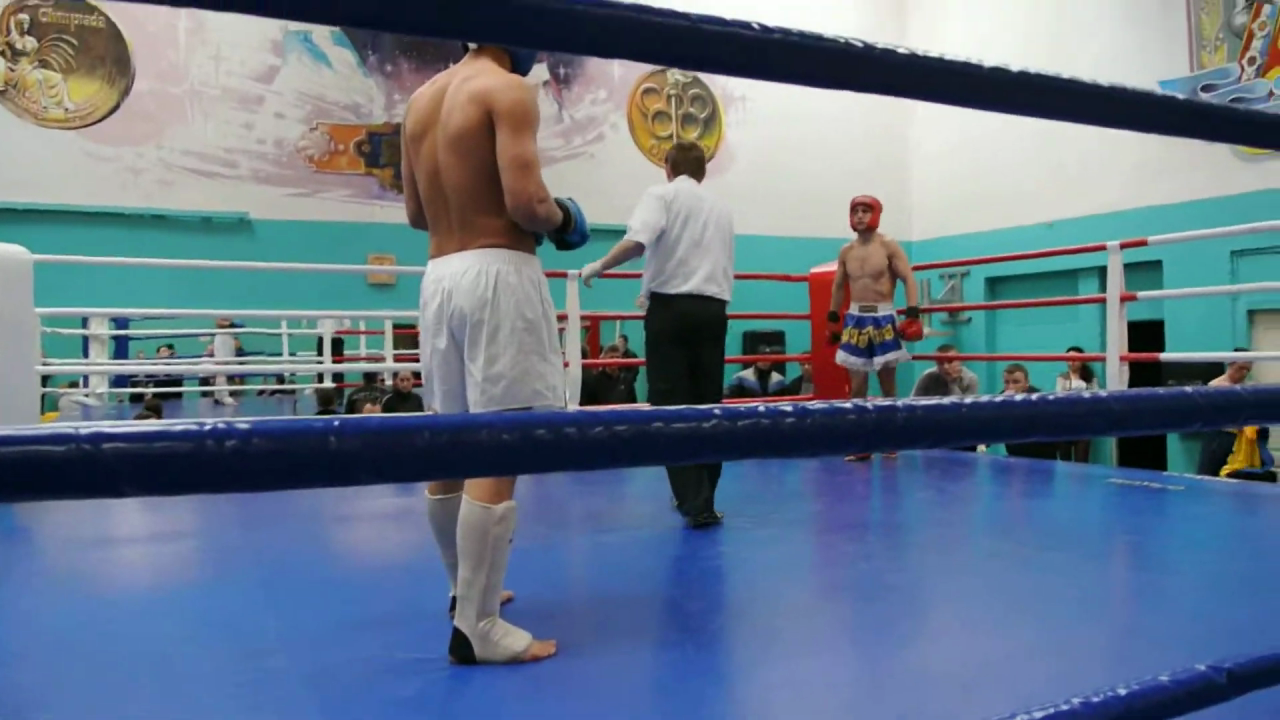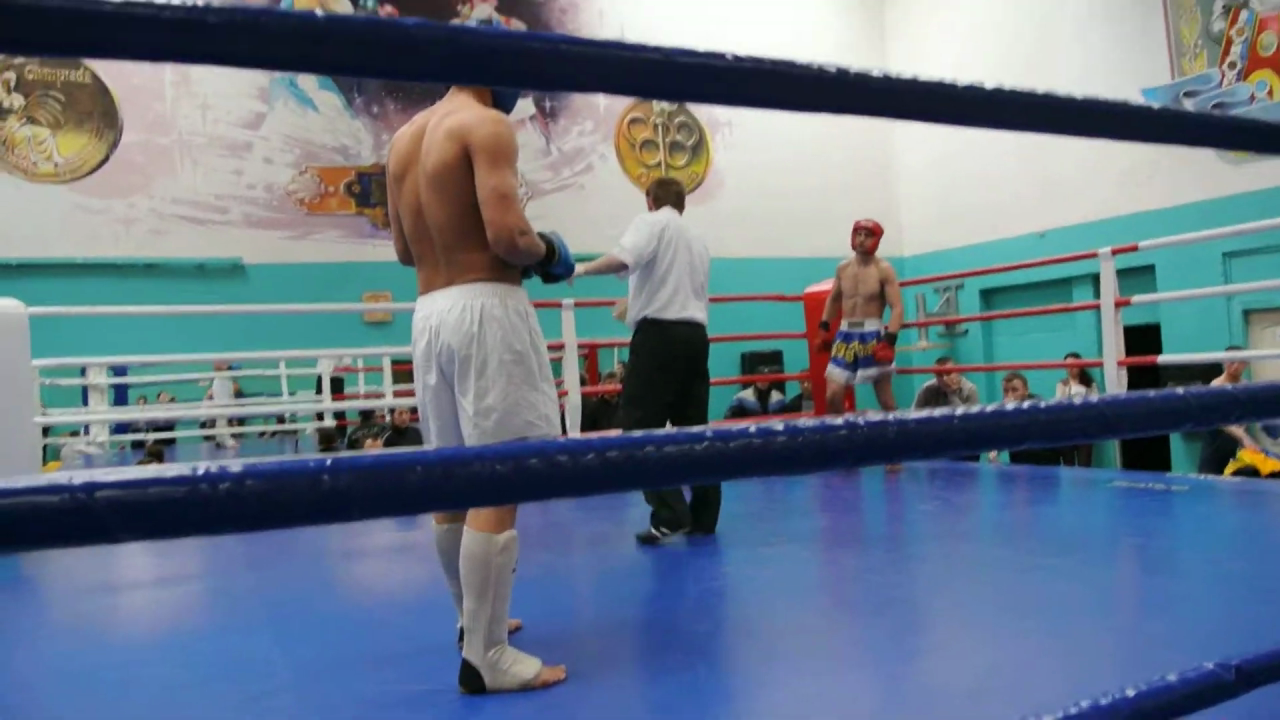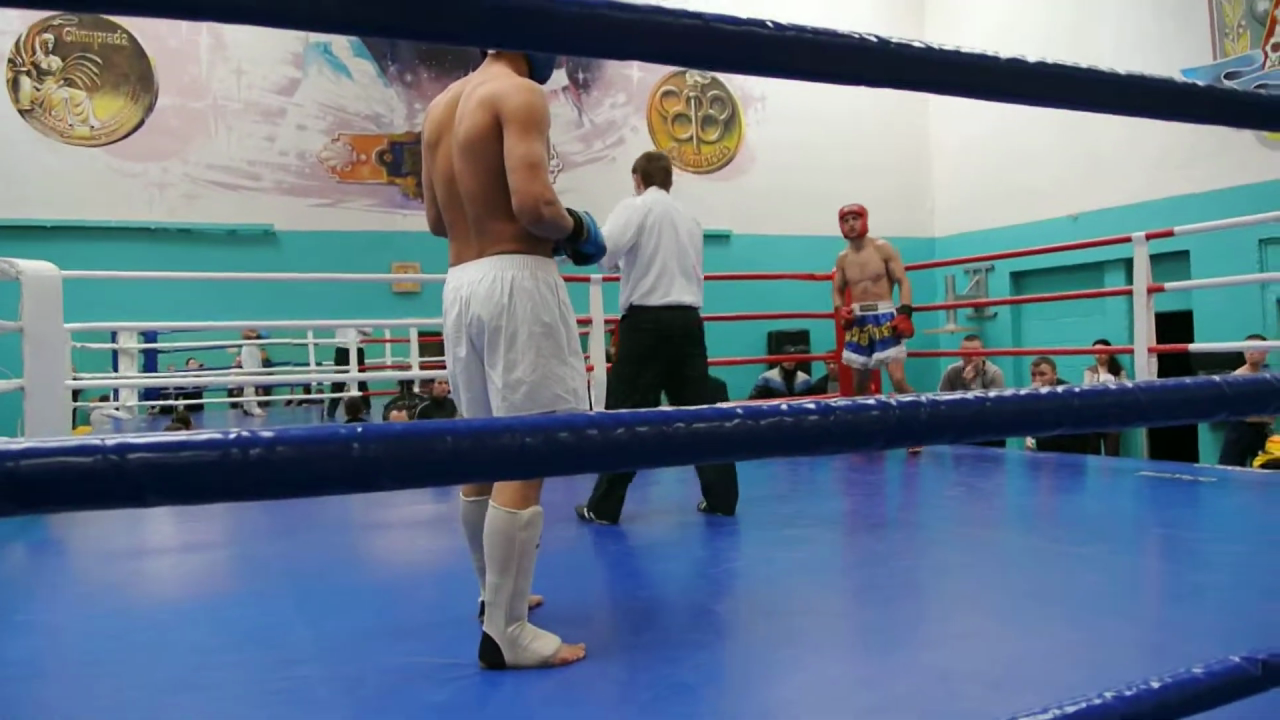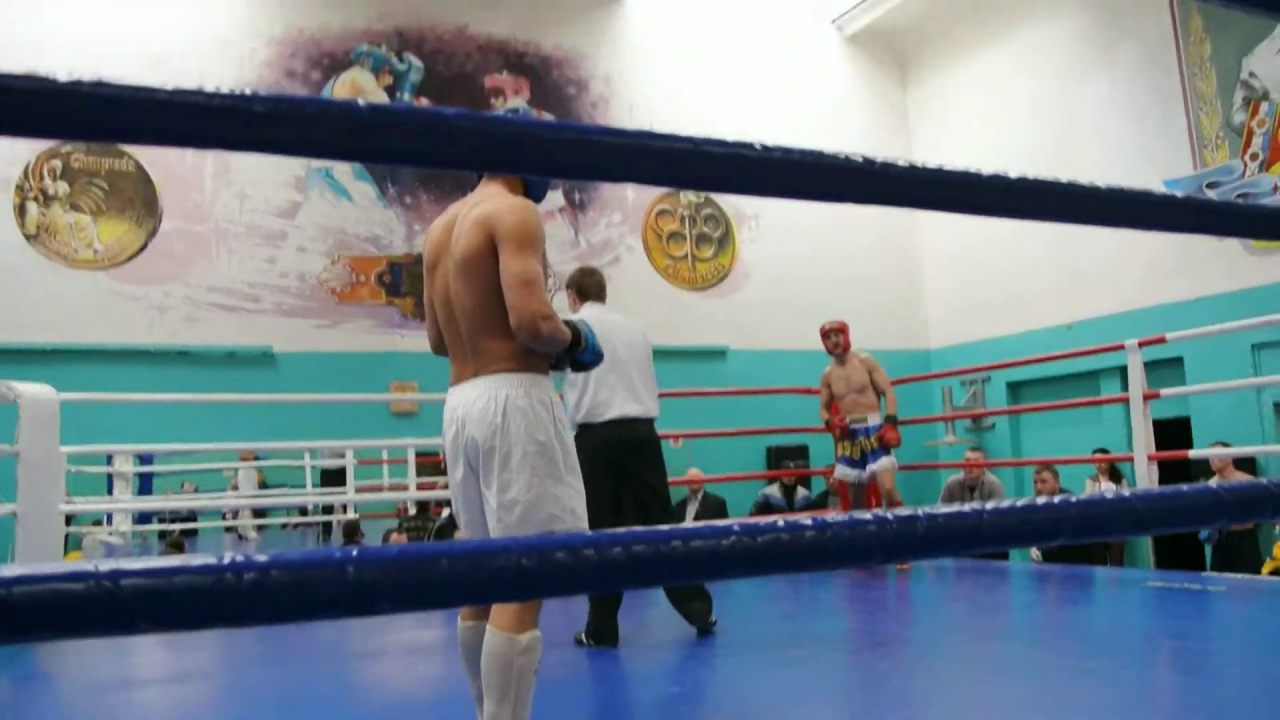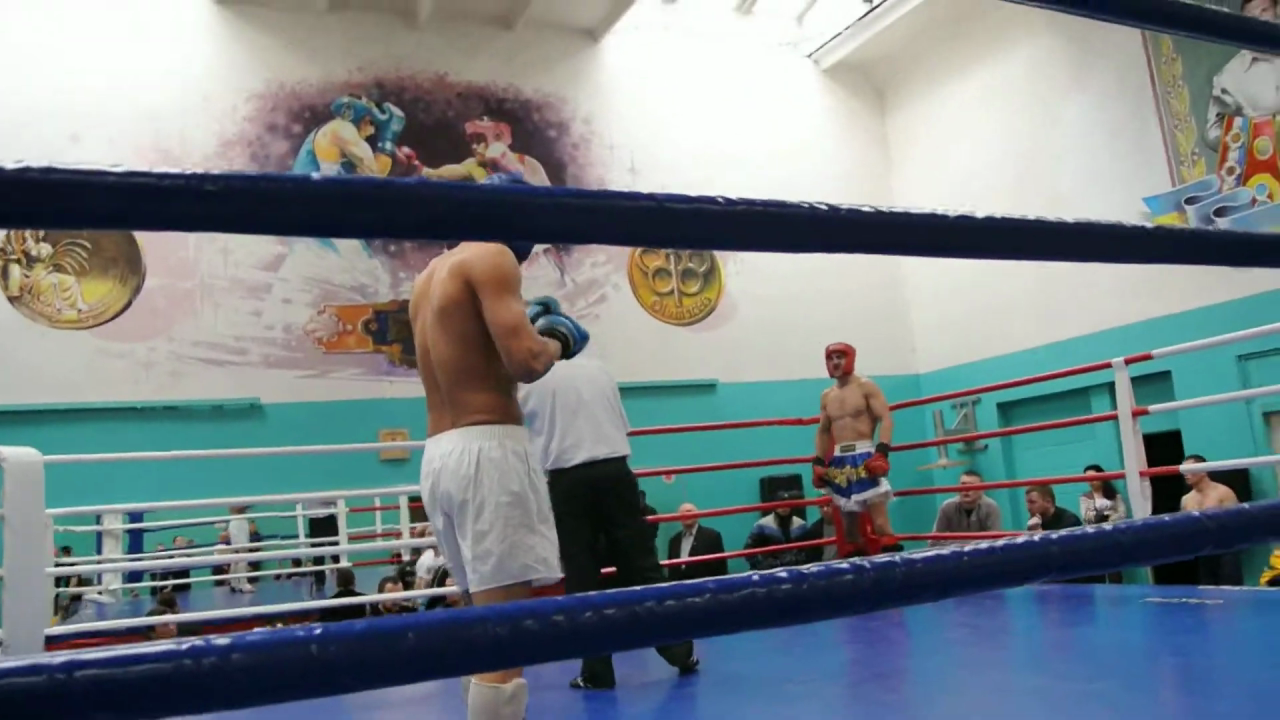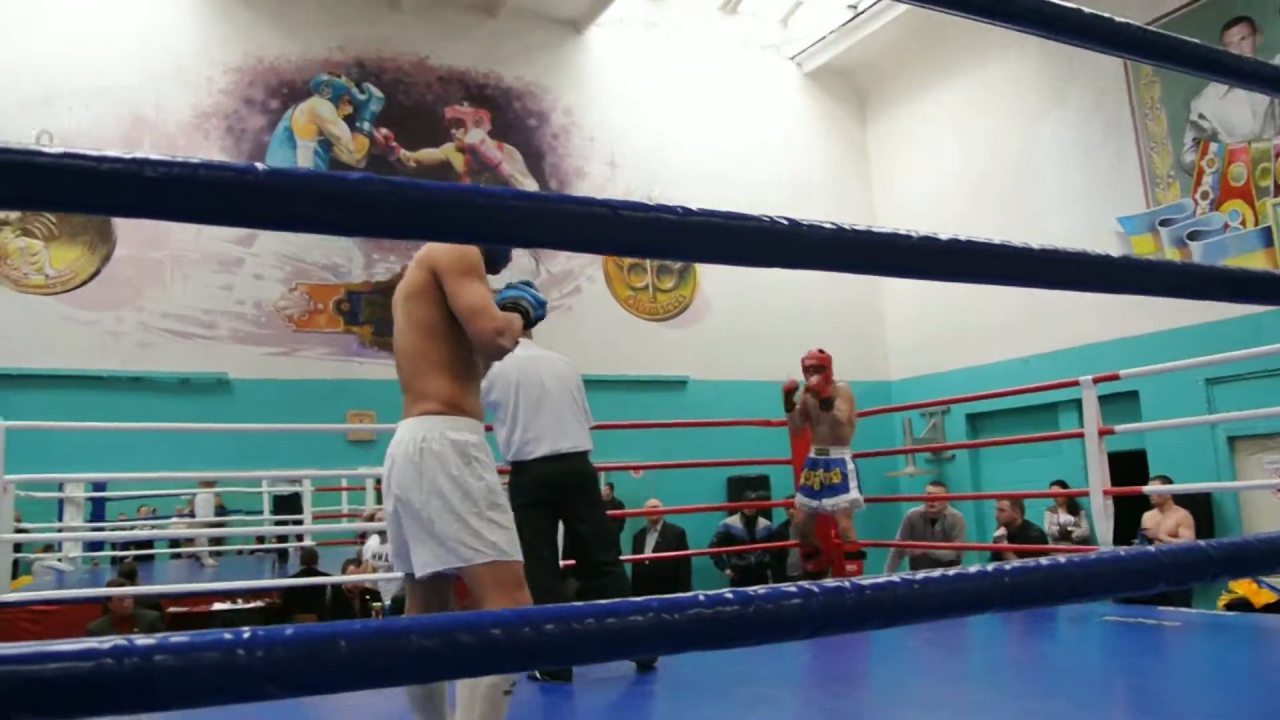
dt=0.4s
person 1, frame 1
left shoulder: (421, 98)
right shoulder: (508, 90)
right elbow: (526, 201)
right wrist: (565, 221)
left hip: (440, 278)
right hip: (498, 276)
left ankle: (466, 591)
right ankle: (477, 628)
person 1, frame 2
left shoulder: (405, 138)
right shoulder: (488, 125)
right elbow: (507, 235)
right wrist: (548, 256)
left hip: (431, 315)
right hip: (486, 311)
left ankle: (475, 623)
right ankle: (485, 659)
person 1, frame 3
left shoulder: (440, 106)
right shoulder: (520, 94)
right elbow: (535, 203)
right wrist: (575, 228)
left hip: (462, 283)
right hip: (516, 281)
left ankle: (497, 595)
right ankle: (504, 633)
person 1, frame 4
left shoulder: (440, 227)
right shoulder: (515, 212)
right elbow: (532, 319)
right wrist: (572, 339)
left hip: (461, 404)
right hip: (514, 401)
person 1, frame 5
left shoulder: (430, 275)
right shoulder: (490, 257)
right elbow: (525, 362)
left wrist: (527, 328)
right wrist: (557, 338)
left hip: (441, 456)
right hip: (490, 450)
person 1, frame 6
left shoulder: (421, 273)
right shoulder: (454, 252)
right elbow: (492, 338)
left wrist: (503, 317)
right wrist: (521, 315)
left hip: (413, 443)
right hip: (444, 443)
left knee: (427, 613)
right knee: (508, 608)
person 2, frame 1
left shoulder: (662, 195)
right shoulder: (721, 209)
left elbow: (637, 241)
left wrist: (598, 266)
left hip: (671, 309)
right hip: (712, 310)
left knee: (671, 404)
right knee: (706, 403)
left ankle: (697, 501)
right ankle: (701, 497)
person 2, frame 2
left shoulder: (650, 222)
right shoulder: (698, 239)
left elbow: (624, 259)
left wrist: (584, 268)
left hip: (659, 334)
right hip: (695, 334)
left knee: (641, 424)
right knee: (693, 426)
left ankle: (669, 514)
right ankle: (702, 515)
person 2, frame 3
left shoulder: (634, 208)
right shoulder: (690, 218)
left hip: (646, 320)
right hip: (688, 319)
left knee: (625, 412)
right knee: (698, 408)
left ankle: (604, 505)
right ankle: (722, 495)
person 2, frame 4
right shoulder: (635, 329)
left hip: (596, 437)
right hip: (642, 432)
left knee: (598, 532)
right knee: (661, 523)
left ankle: (602, 628)
right ankle: (699, 610)
person 2, frame 5
left shoulder: (529, 382)
right shoulder: (598, 370)
right elbow: (622, 425)
left hip: (569, 484)
right hip: (615, 473)
left knee: (583, 579)
right knee: (641, 566)
left ankle: (598, 670)
right ankle: (679, 652)
person 2, frame 6
left shoulder: (495, 370)
right shoulder: (563, 364)
right elbow: (586, 420)
left hip: (530, 476)
right hip: (577, 467)
left knee: (544, 573)
right knee: (602, 562)
person 3, frame 1
left shoulder: (888, 246)
right shoulder: (846, 251)
left elbow: (909, 280)
right elbow: (839, 287)
left wrist: (912, 315)
right wrist: (832, 320)
left hip: (883, 319)
right hip: (854, 319)
left knee: (888, 388)
right knee: (857, 386)
person 3, frame 2
left shoulder: (884, 270)
right shoulder: (842, 268)
left elbow: (897, 307)
right elbow: (832, 299)
left wrist: (889, 339)
right wrist: (824, 327)
left hip: (872, 337)
right hip: (845, 337)
left knee: (886, 401)
right knee: (831, 397)
person 3, frame 3
left shoulder: (882, 248)
right shoulder: (842, 260)
left elbow: (903, 282)
right elbow: (837, 290)
left wrist: (904, 315)
right wrist: (840, 308)
left hip: (885, 318)
right hip: (856, 319)
left knee: (900, 384)
right knee: (863, 387)
person 3, frame 4
left shoulder: (865, 361)
right shoulder: (828, 375)
left elbow: (888, 392)
right elbow: (824, 408)
left wrist: (891, 424)
right wrist: (831, 423)
left hip: (874, 430)
right hip: (849, 435)
left knee: (887, 489)
person 3, frame 5
left shoulder: (865, 386)
right shoulder: (827, 396)
left elbow: (886, 420)
right elbow: (823, 431)
left wrist: (881, 453)
right wrist: (818, 463)
left hip: (865, 458)
right hip: (839, 461)
left knee: (880, 524)
right knee: (849, 527)
person 3, frame 6
left shoulder: (841, 390)
right shoulder: (806, 393)
left elbow: (841, 421)
right elbow: (795, 428)
left wrist: (824, 397)
right wrist: (789, 401)
left hip: (838, 462)
right hip: (814, 461)
left knee: (845, 528)
right knee: (799, 526)
